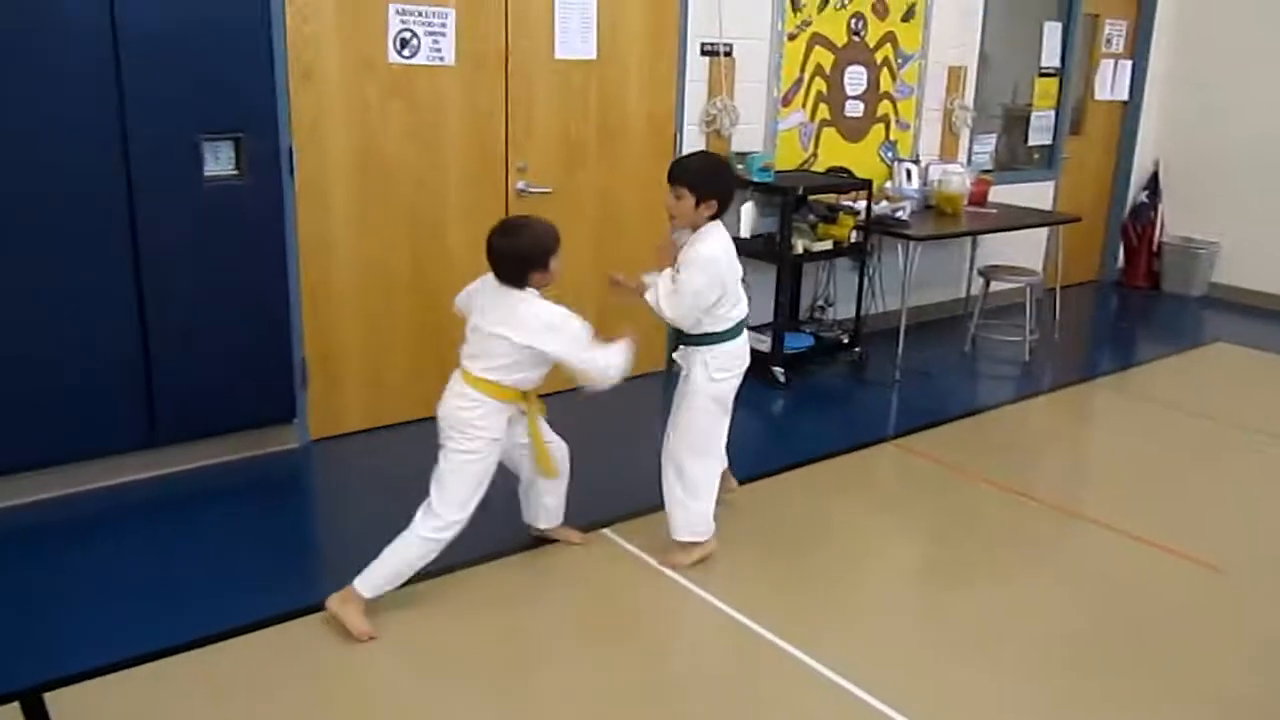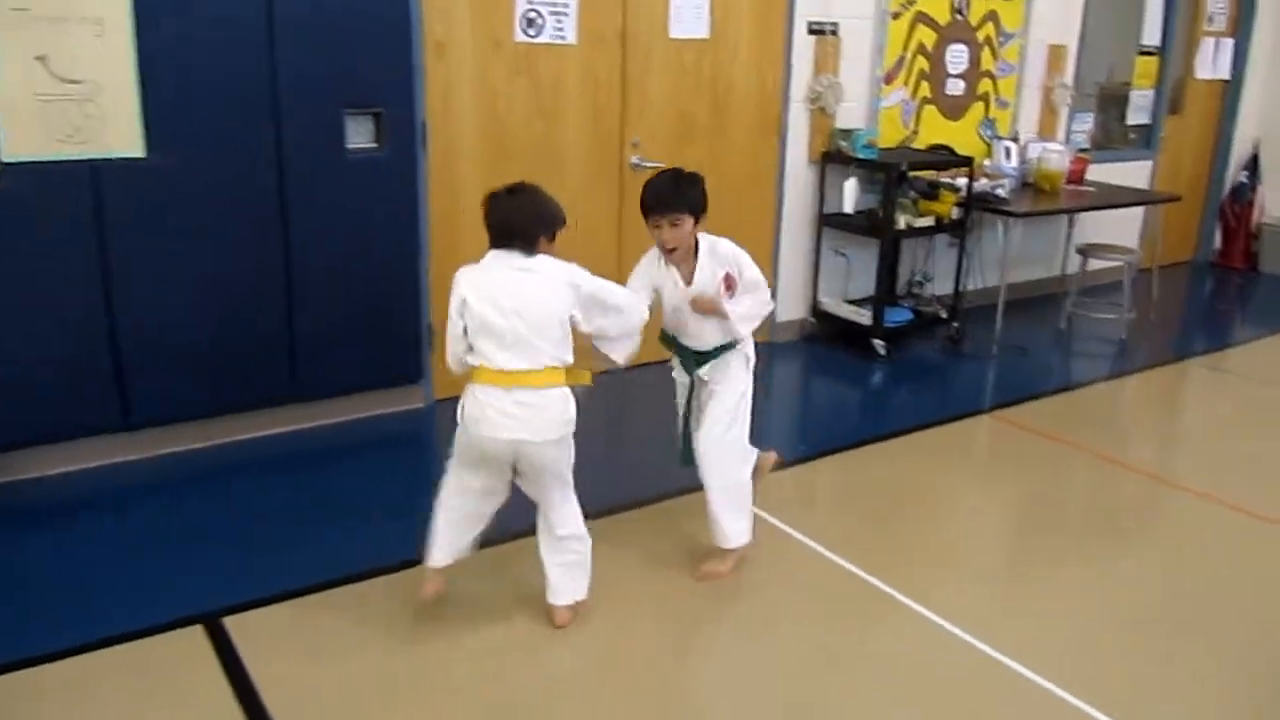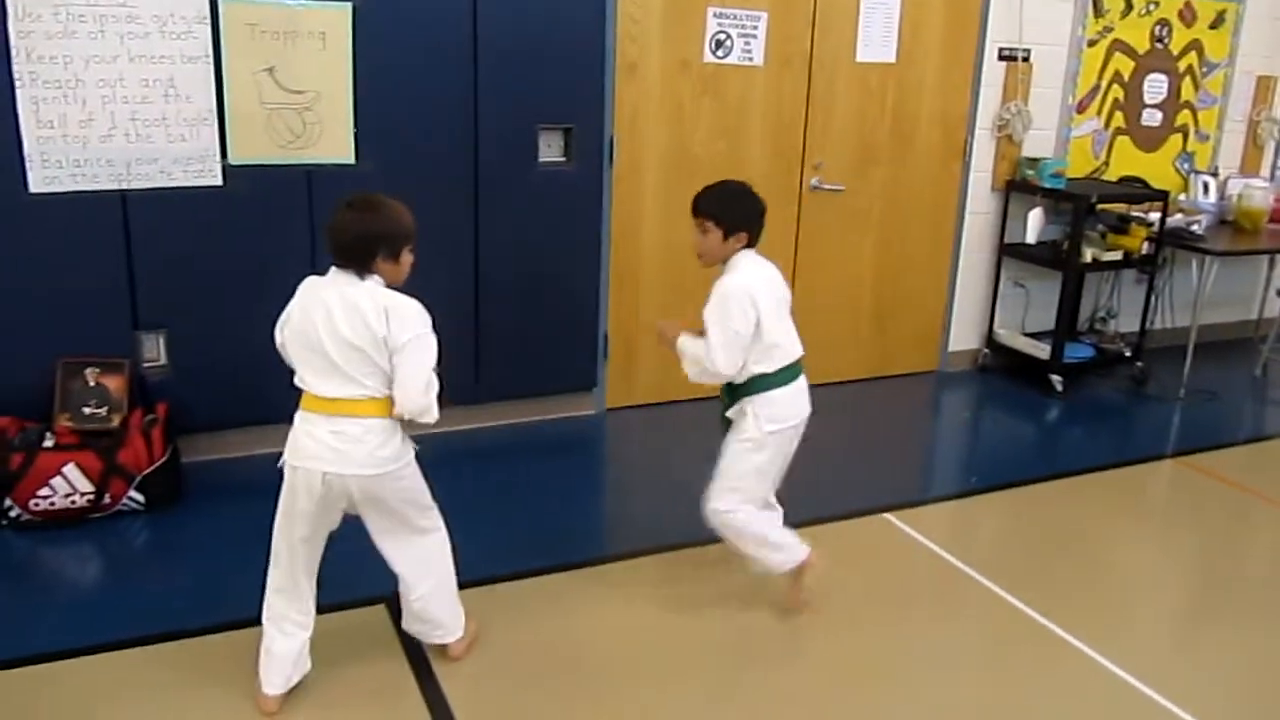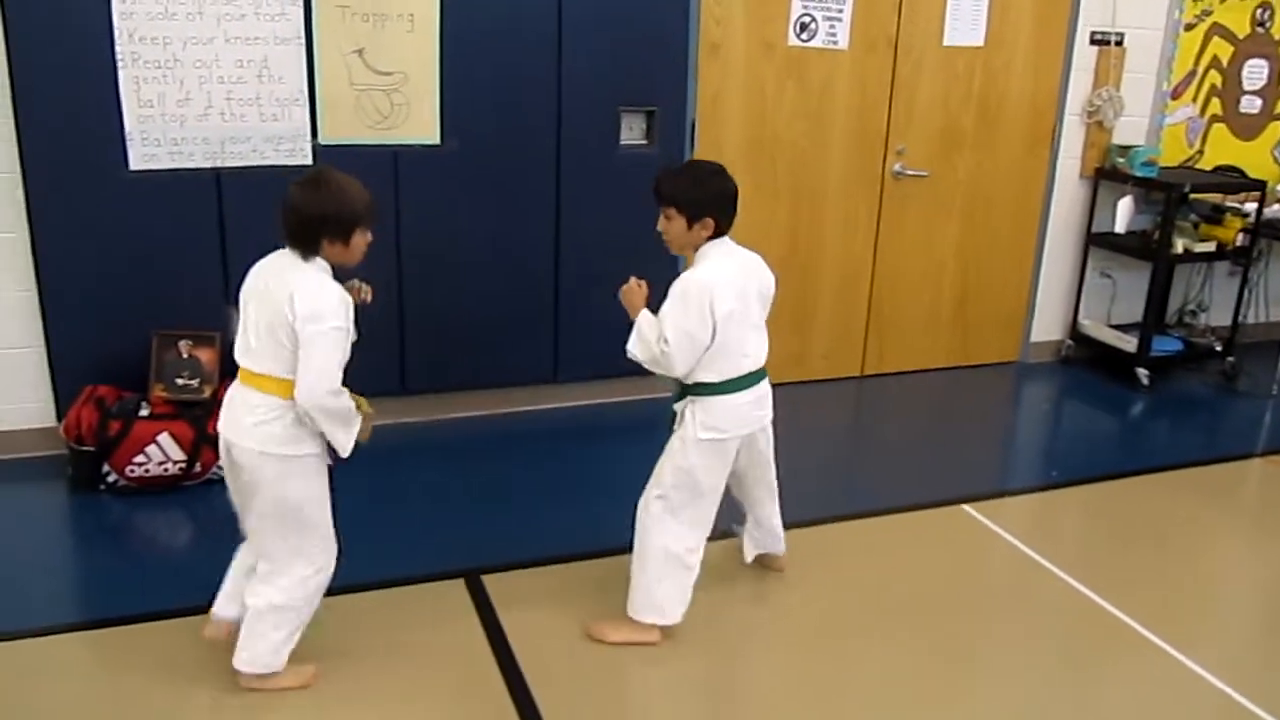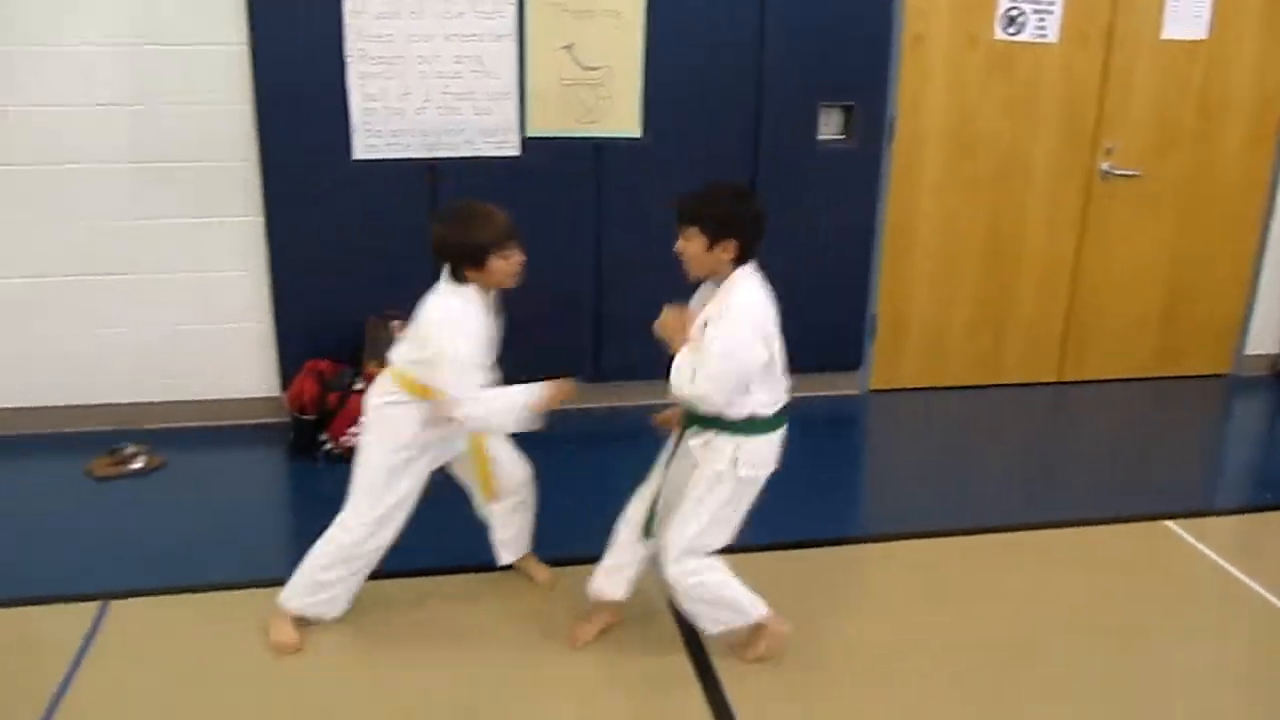
dt=1s
person 1, frame 1
left shoulder: (489, 286)
right shoulder: (546, 320)
left elbow: (463, 305)
right elbow: (600, 369)
right wrist: (624, 346)
left hip: (498, 405)
right hip: (478, 417)
left knee: (554, 453)
right knee: (444, 517)
left ankle: (544, 523)
right ankle: (353, 596)
person 1, frame 2
left shoulder: (468, 281)
right shoulder: (564, 278)
left elbow: (457, 360)
right elbow: (630, 312)
left hip: (486, 412)
right hip: (546, 414)
left knee: (467, 484)
right knee: (557, 502)
left ankle: (437, 569)
right ankle: (565, 598)
person 1, frame 3
left shoulder: (307, 295)
right shoulder: (403, 312)
right elbow: (417, 405)
right wrist: (429, 380)
left hip: (312, 445)
right hip: (375, 451)
left knee: (292, 565)
right knee: (421, 537)
right ankle: (449, 632)
person 1, frame 4
left shoulder: (266, 269)
right shoulder: (326, 299)
right elbow: (317, 393)
right wrist: (353, 424)
left hip: (240, 417)
right hip: (283, 436)
left knee: (271, 538)
right knee: (305, 557)
left ankle: (229, 614)
right ankle: (260, 664)
person 1, frame 5
left shoulder: (475, 290)
right shoulder: (456, 318)
right elbow: (465, 402)
right wrist: (539, 397)
left hip: (451, 410)
right hip: (403, 414)
left knee: (513, 476)
right knee: (367, 523)
left ankle: (519, 554)
right ankle: (291, 608)
person 2, frame 1
left shoulder: (707, 252)
right shoulder: (697, 237)
left elbow: (678, 310)
right elbow: (679, 278)
left wrist: (670, 271)
right wrist: (644, 286)
left hip: (712, 356)
right hip: (714, 349)
left knee: (688, 441)
right knee: (699, 432)
left ankle: (695, 536)
right ankle: (720, 474)
person 2, frame 2
left shoulder: (726, 254)
right shoulder: (652, 266)
left elbow: (761, 300)
left wrist: (722, 309)
left hip: (728, 360)
right hip: (687, 362)
left knee: (718, 449)
right knee: (704, 438)
left ankle: (731, 543)
right ankle: (755, 460)
person 2, frame 3
left shoulder: (735, 287)
right shoulder: (762, 271)
left elbow: (719, 363)
left wrist: (680, 340)
right wrist: (701, 334)
left hip: (769, 407)
right hip: (783, 392)
left knee: (725, 505)
right knee: (748, 489)
left ankle: (795, 560)
right ankle: (770, 545)
person 2, frame 4
left shoulder: (695, 283)
right shoulder: (753, 265)
left elbow: (670, 358)
left wrist: (640, 313)
left hip: (714, 412)
right hip: (754, 396)
left knee: (666, 507)
right knee: (753, 484)
left ankle: (647, 619)
right ankle: (769, 549)
person 2, frame 5
left shoulder: (747, 308)
right shoulder: (716, 291)
left elbow: (709, 387)
left wrist: (684, 342)
right wrist: (686, 407)
left hip: (738, 449)
right hip: (704, 430)
left knee: (683, 556)
right knee: (643, 514)
left ankle: (761, 623)
right ankle: (607, 601)
